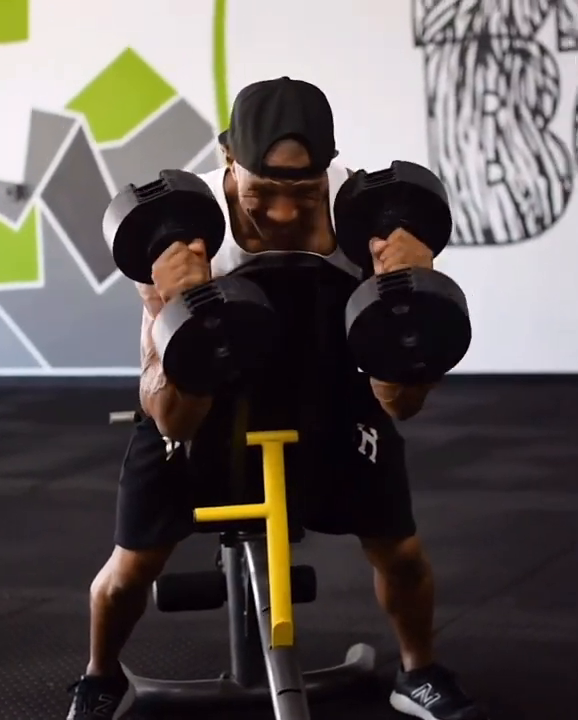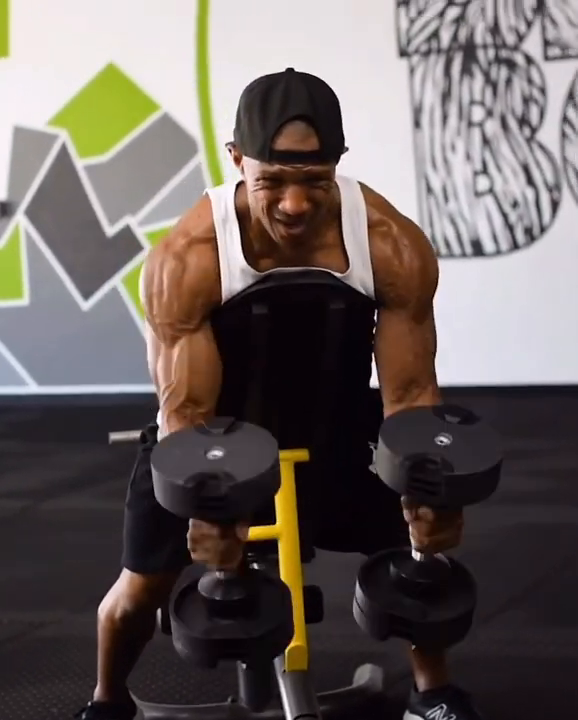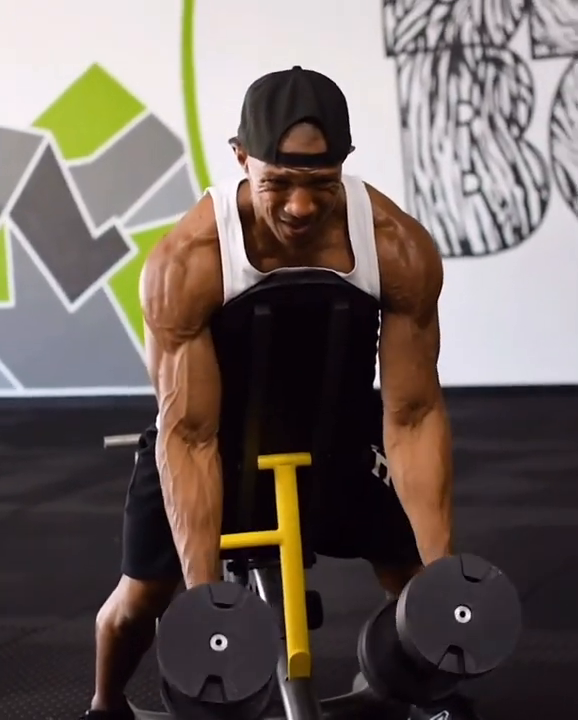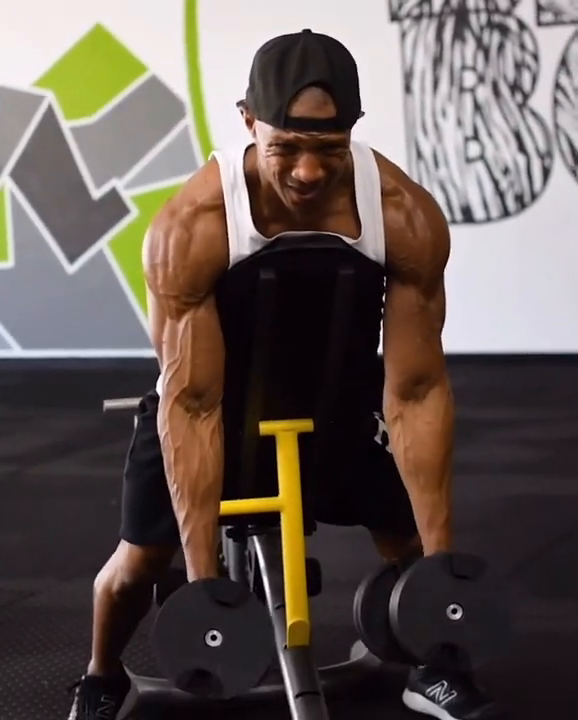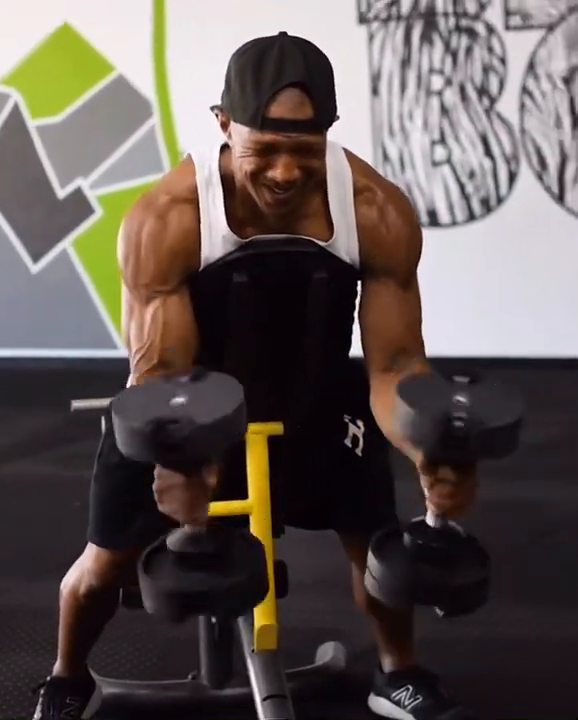
dt=0.5s
person 1, frame 1
right shoulder: (178, 234)
left elbow: (401, 402)
right elbow: (174, 420)
left hip: (325, 391)
right hip: (206, 398)
left knee: (400, 550)
right knee: (131, 564)
person 1, frame 2
left shoulder: (394, 246)
right shoulder: (183, 259)
left elbow: (408, 394)
right elbow: (185, 413)
left wrist: (429, 495)
left hip: (335, 412)
right hip: (222, 415)
left knee: (414, 559)
right knee: (140, 589)
person 1, frame 3
left shoulder: (400, 248)
right shoulder: (183, 263)
left elbow: (412, 413)
right elbow: (189, 434)
left wrist: (443, 564)
right wrist: (204, 593)
right hip: (215, 426)
left knee: (411, 572)
right knee: (141, 596)
person 1, frame 4
left shoulder: (408, 217)
right shoulder: (188, 226)
left elbow: (415, 390)
right elbow: (192, 404)
left wrist: (441, 554)
right wrist: (204, 577)
right hip: (215, 390)
left knee: (410, 540)
right knee: (140, 559)
person 1, frame 5
left shoulder: (379, 213)
right shoulder: (165, 219)
left elbow: (395, 364)
right elbow: (158, 371)
left wrist: (430, 456)
left knee: (382, 536)
right knee: (107, 560)
